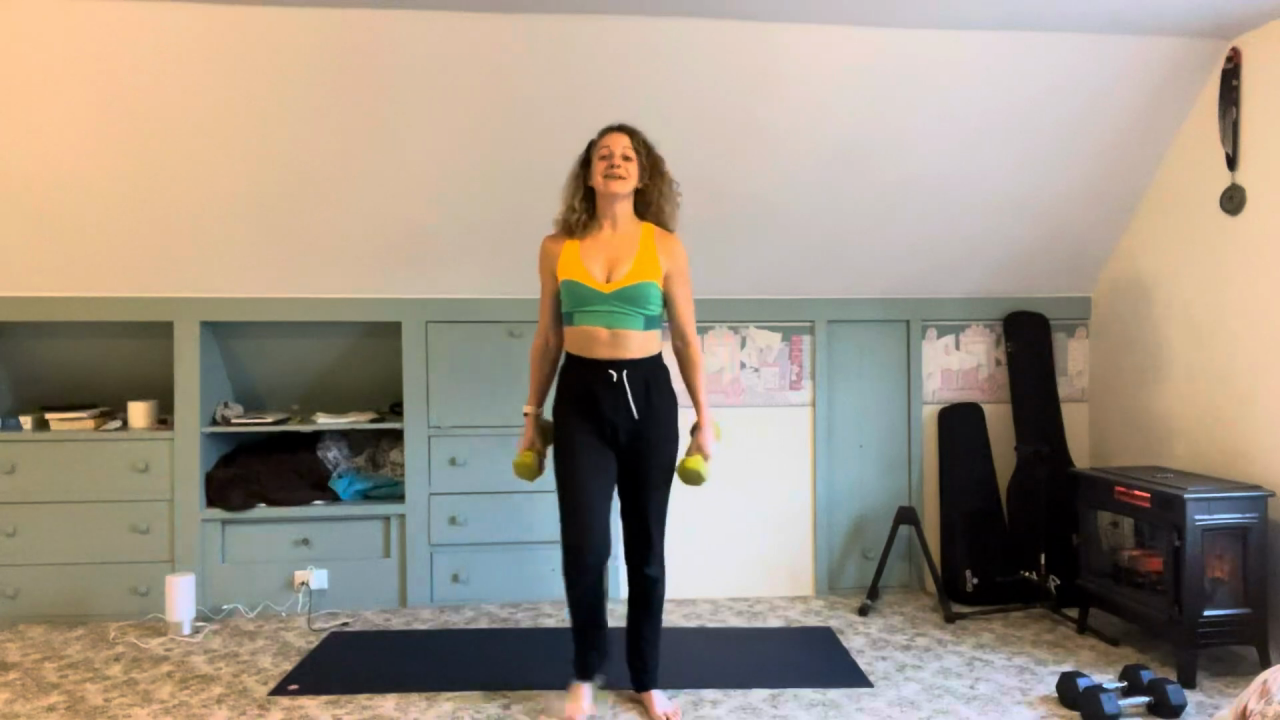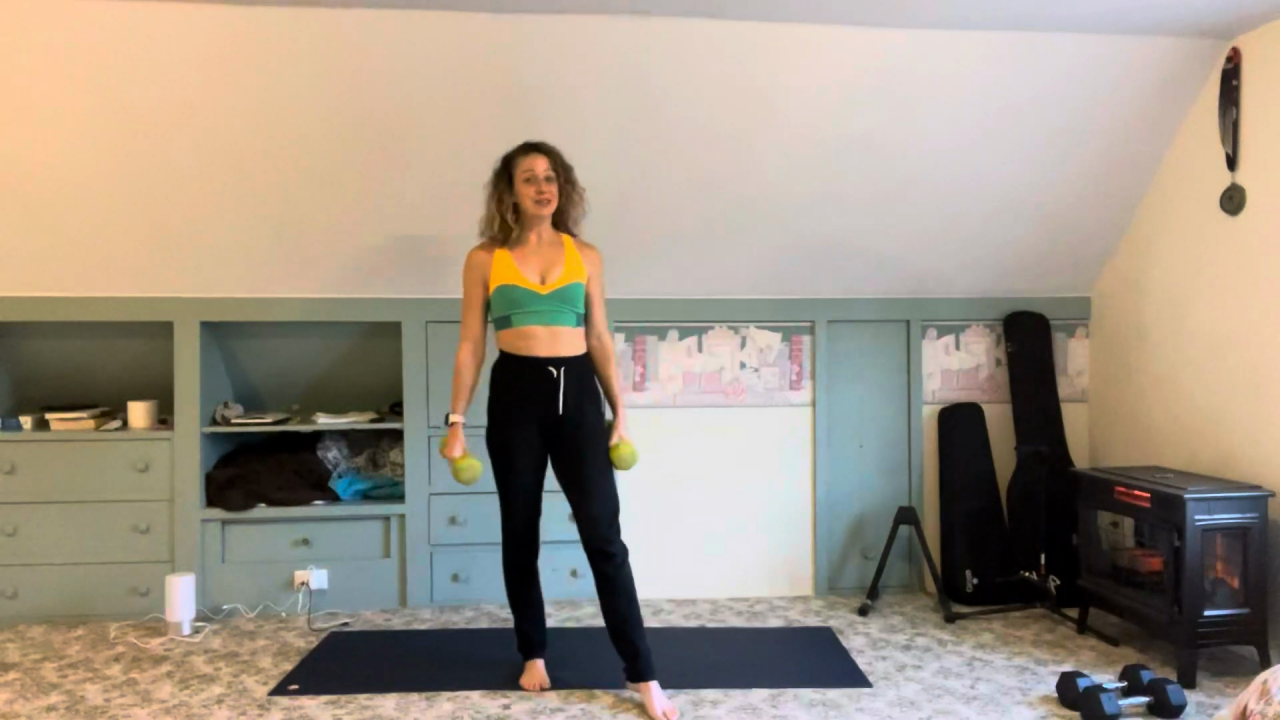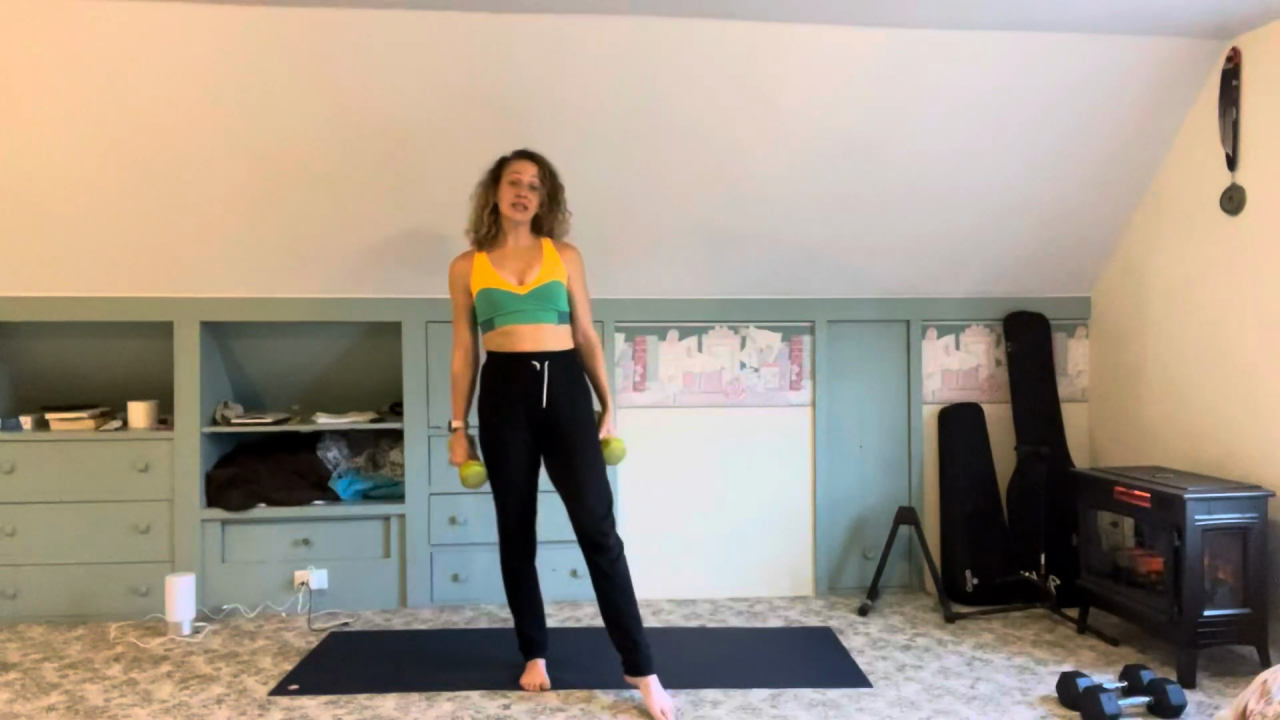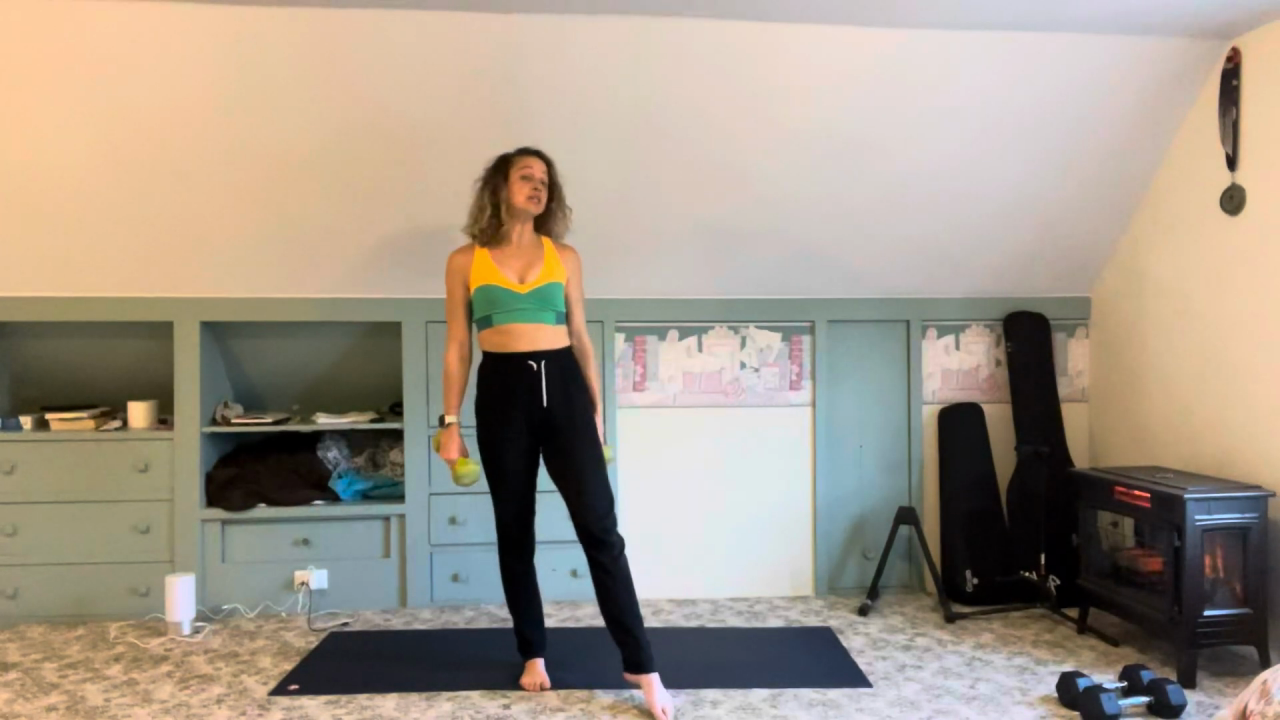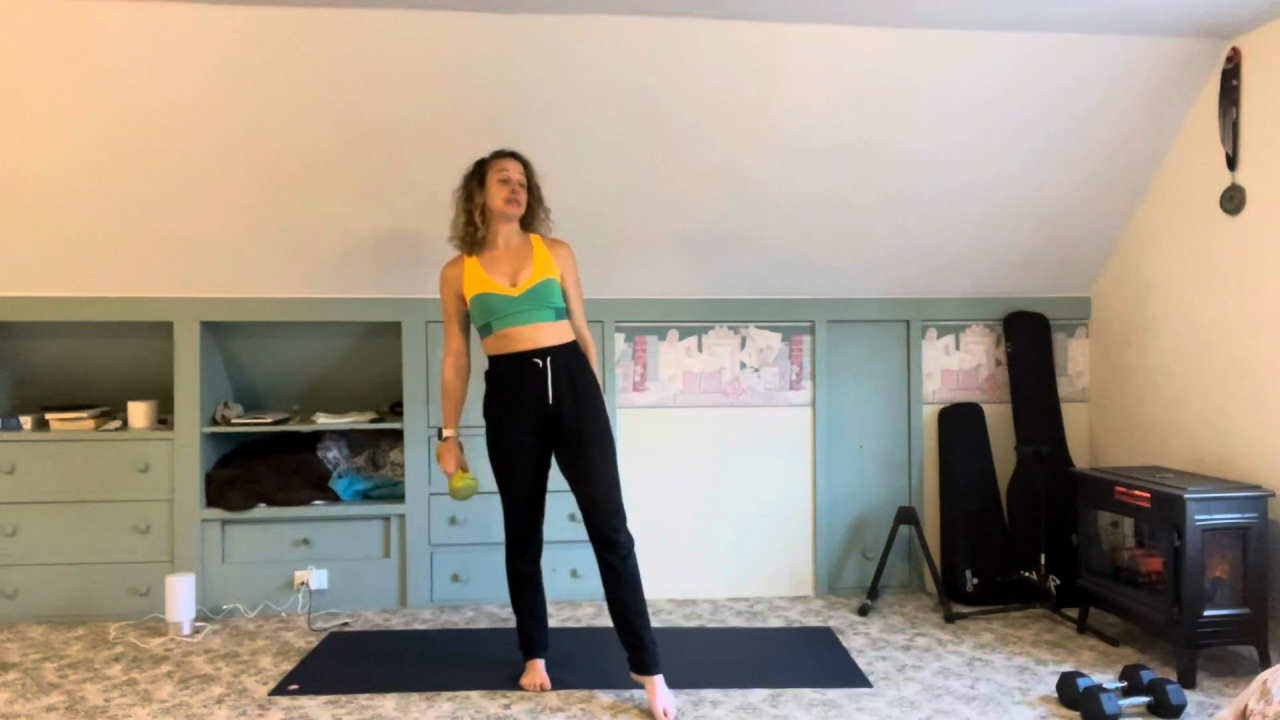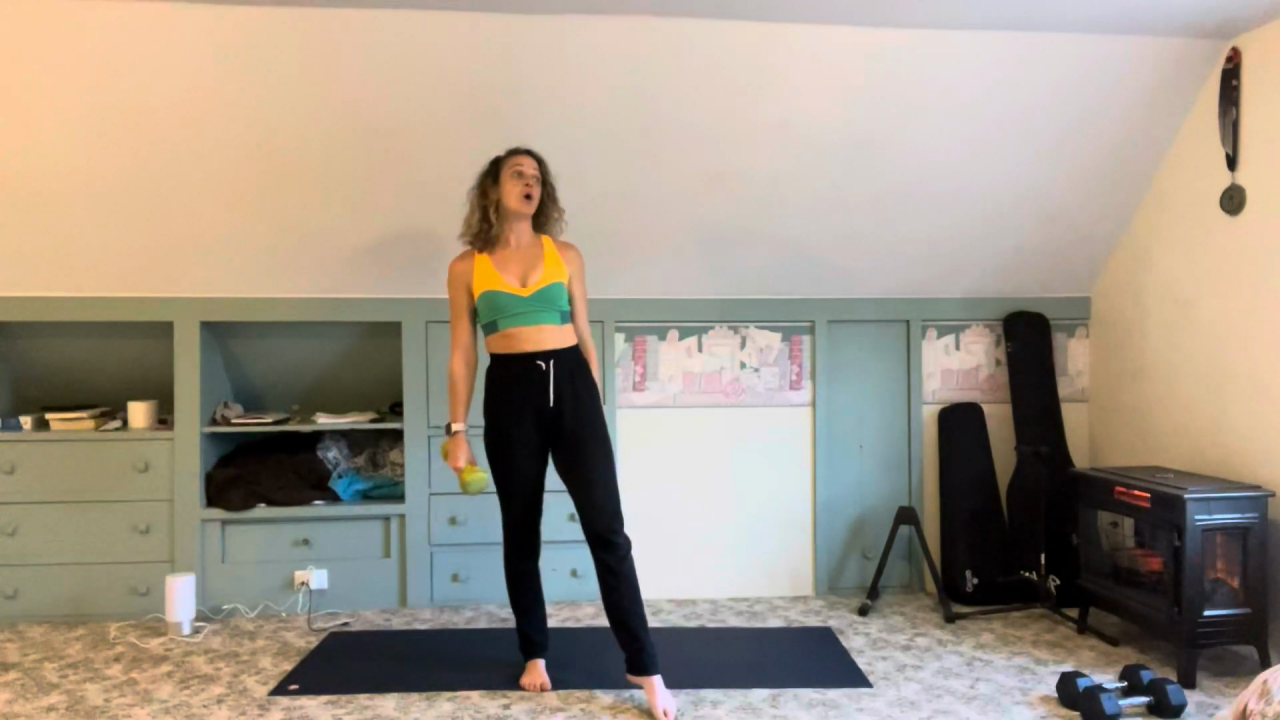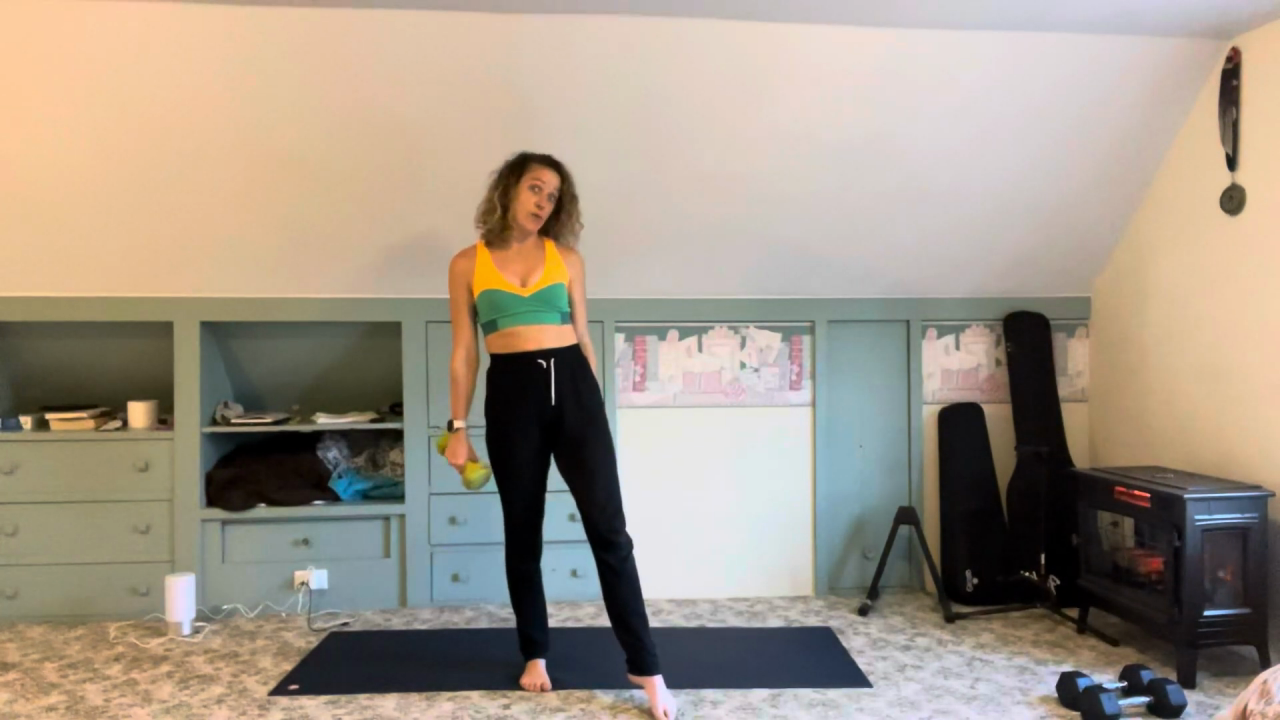
dt=0.7s
person 1, frame 1
left shoulder: (665, 246)
right shoulder: (557, 247)
left elbow: (686, 338)
right elbow: (548, 339)
left wrist: (702, 418)
right wrist: (532, 414)
left hip: (648, 397)
right hip: (582, 399)
left knee: (646, 550)
right knee: (585, 548)
right ankle: (585, 672)
person 1, frame 2
left shoulder: (585, 256)
right shoulder: (484, 259)
left elbow: (600, 339)
right elbow: (471, 345)
left wrist: (619, 411)
right wrist: (457, 421)
left hip: (576, 392)
right hip: (515, 394)
left knee: (603, 532)
right knee: (520, 531)
left ankle: (641, 672)
right ankle: (533, 653)
person 1, frame 3
left shoulder: (564, 255)
right shoulder: (466, 266)
left elbow: (586, 336)
right elbow: (463, 351)
left wrist: (607, 405)
right wrist: (458, 427)
left hip: (564, 388)
right hip: (503, 393)
left knee: (597, 526)
right knee: (516, 530)
left ankle: (640, 667)
right ankle: (534, 653)
person 1, frame 4
left shoulder: (564, 257)
right shoulder: (465, 261)
right elbow: (457, 347)
left wrist: (596, 409)
right wrist: (450, 421)
left hip: (562, 387)
right hip: (501, 392)
left knee: (598, 523)
right knee: (514, 531)
left ankle: (641, 665)
right ankle: (533, 654)
person 1, frame 5
left shoulder: (556, 252)
right shoulder: (457, 272)
left elbow: (582, 332)
right elbow: (455, 359)
left wrist: (596, 399)
right wrist: (448, 435)
left hip: (571, 383)
right hip: (510, 395)
left knee: (609, 526)
right knee: (523, 532)
left ankle: (646, 665)
right ankle: (534, 654)
person 1, frame 6
left shoulder: (566, 256)
right shoulder: (467, 266)
left elbow: (584, 338)
right elbow: (462, 354)
left wrist: (596, 406)
right wrist: (457, 430)
left hip: (571, 387)
right hip: (510, 393)
left knee: (606, 528)
right knee: (521, 532)
left ankle: (644, 668)
right ankle: (534, 654)
person 1, frame 7
left shoulder: (567, 258)
right shoulder: (468, 263)
right elbow: (464, 352)
left wrist: (596, 405)
right wrist: (457, 427)
left hip: (573, 386)
right hip: (511, 393)
left knee: (608, 529)
right knee: (522, 531)
left ankle: (645, 666)
right ankle: (535, 654)
